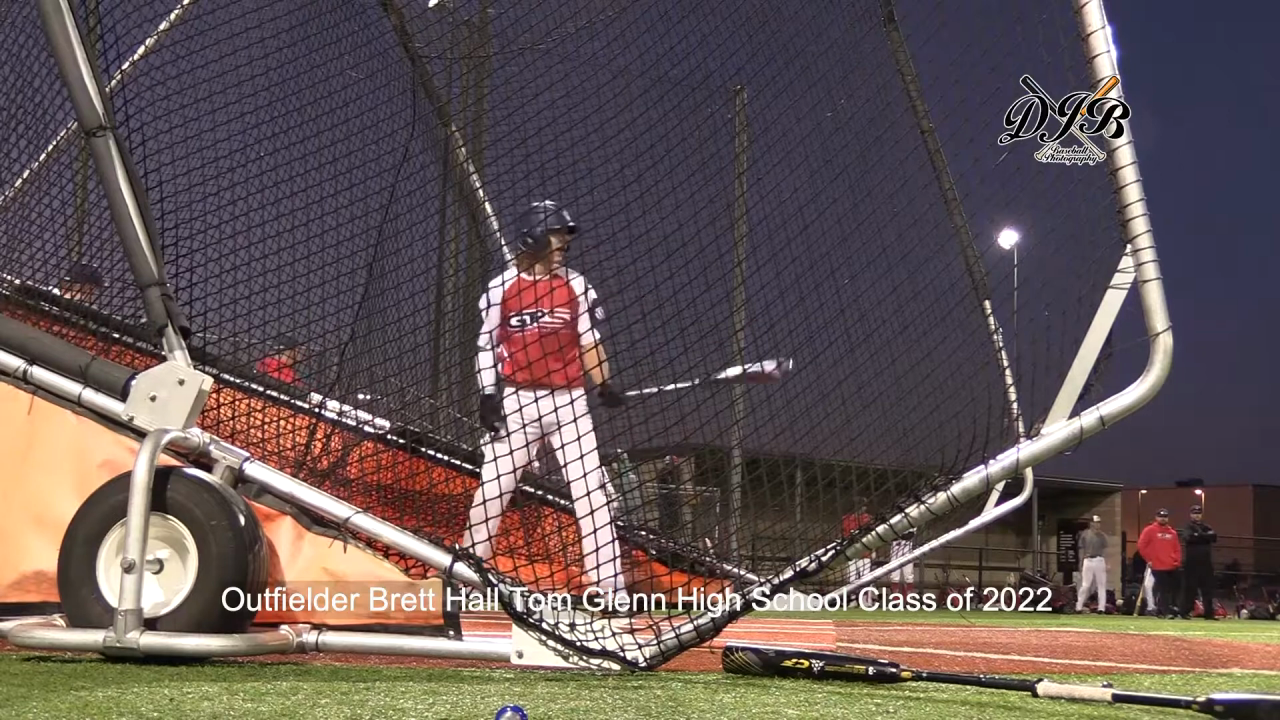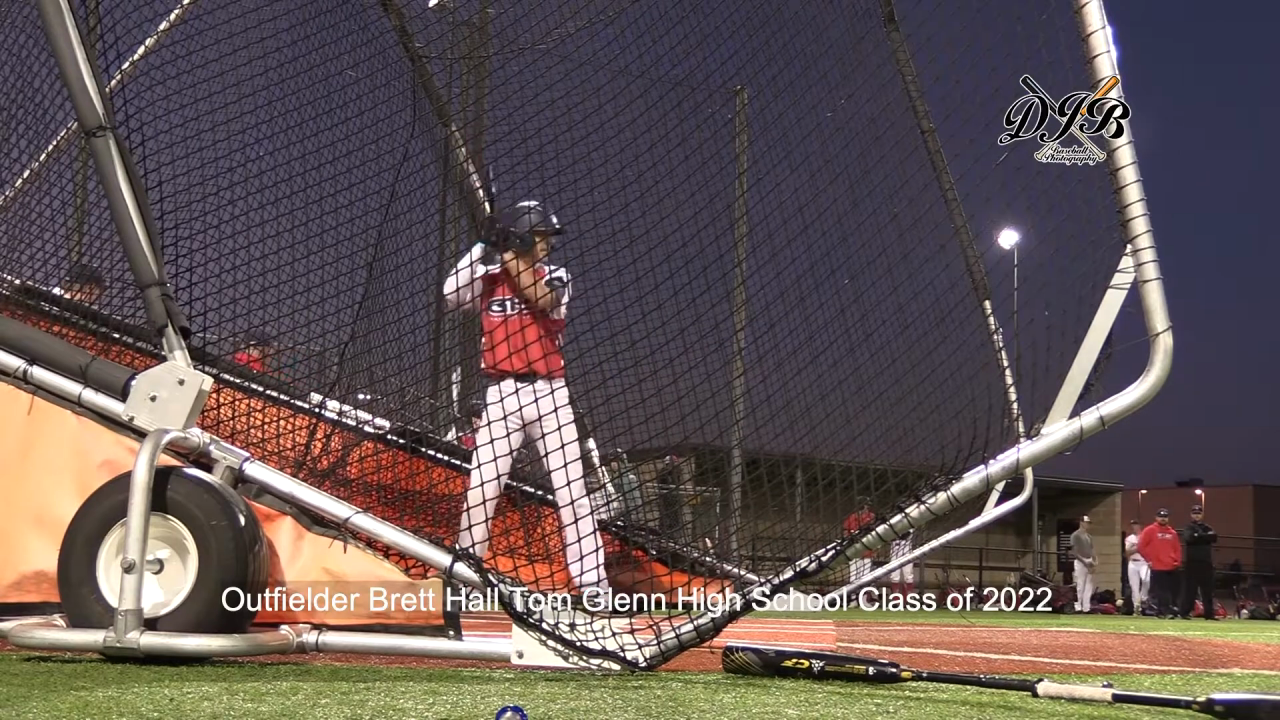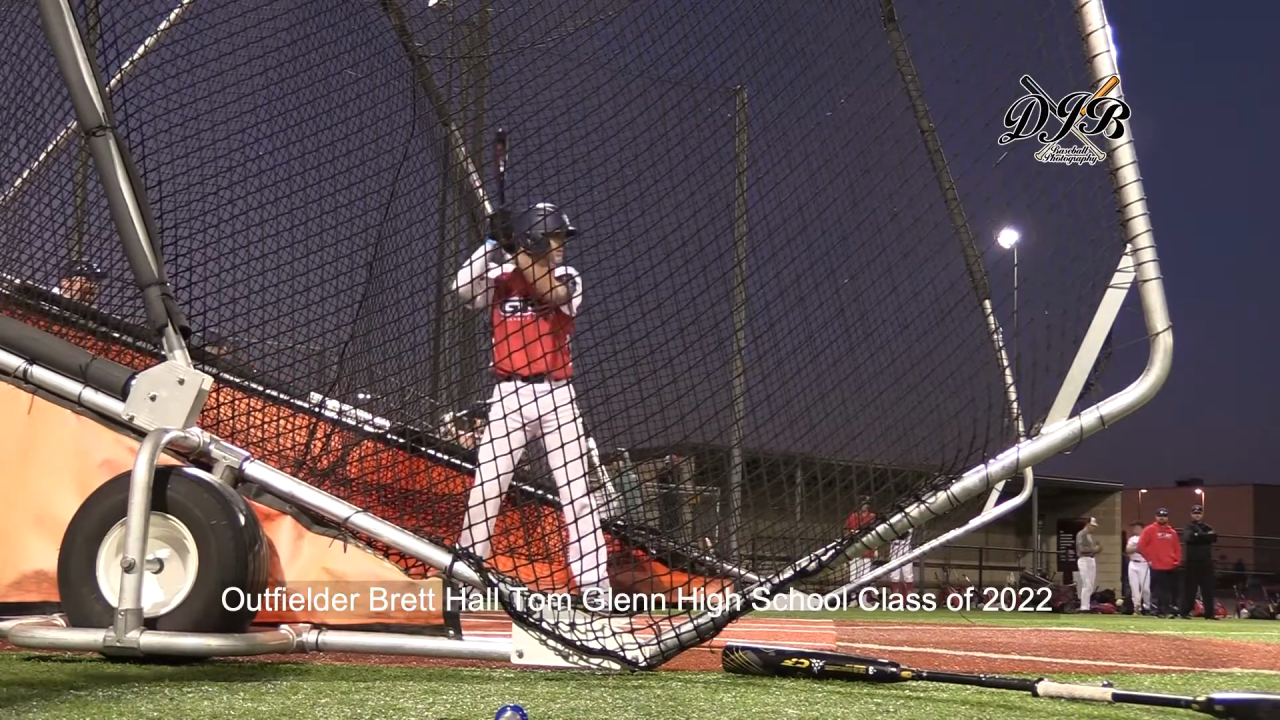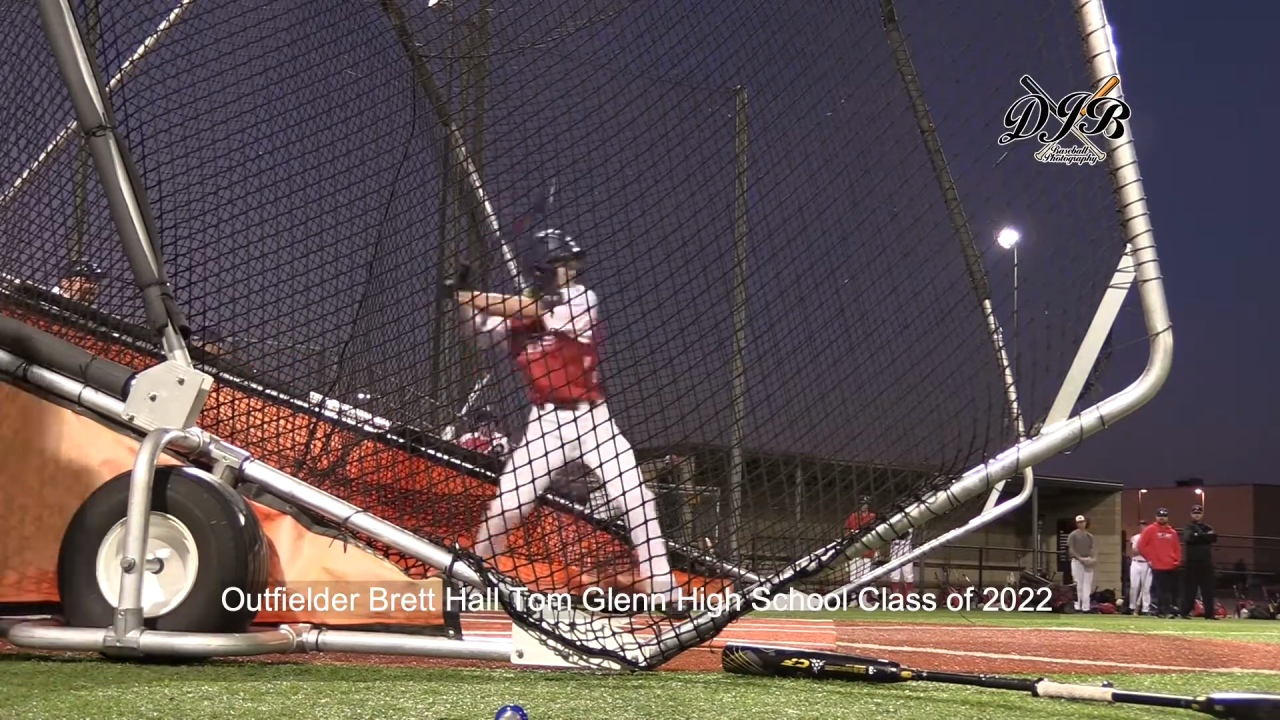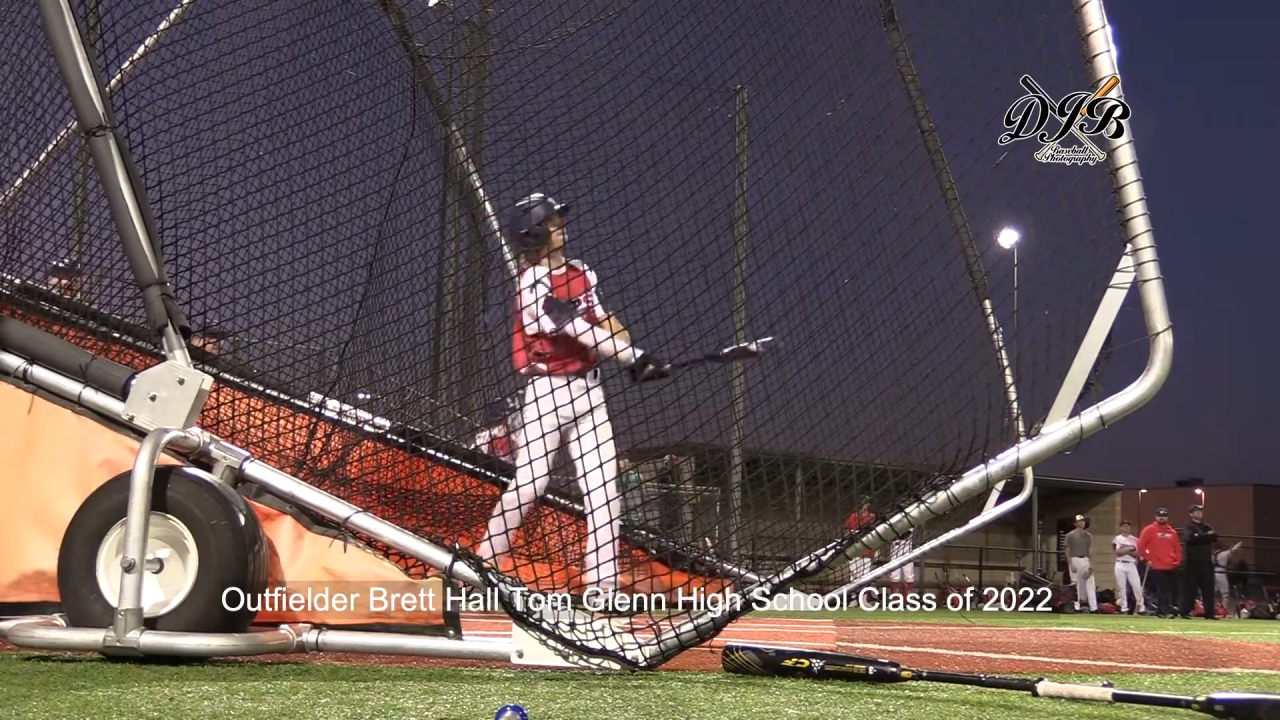
dt=1s
person 1, frame 1
left shoulder: (576, 285)
right shoulder: (502, 287)
left elbow: (589, 343)
right elbow: (486, 345)
left wrist: (605, 385)
right wrist: (488, 396)
left hip: (568, 400)
right hip: (519, 400)
left knee: (590, 490)
right knee: (492, 489)
left ankle: (610, 585)
person 1, frame 2
left shoulder: (555, 276)
right shoulder: (487, 277)
left elbow: (541, 299)
right elbow: (451, 294)
left wrist: (506, 253)
right wrist: (483, 246)
left hip: (549, 393)
right hip: (502, 394)
left knee: (571, 488)
right knee: (481, 487)
left ankle: (592, 581)
person 1, frame 3
left shoulder: (568, 278)
right shoulder: (499, 278)
left elbow: (551, 293)
right elbow: (464, 288)
left wrist: (516, 250)
right wrist: (493, 242)
left hip: (556, 395)
right hip: (510, 395)
left knee: (576, 489)
right knee: (486, 486)
left ankle: (594, 580)
person 1, frame 4
left shoulder: (581, 298)
right shoulder: (518, 308)
left elbow: (528, 309)
right elbow: (484, 335)
left wrist: (470, 297)
right wrist: (466, 297)
left hip: (590, 417)
right hip: (547, 420)
left knee: (633, 495)
right knee: (509, 503)
left ankle: (661, 586)
person 1, frame 5
left shoulder: (581, 272)
right shoulder: (532, 282)
left elbow: (602, 319)
right elbow: (575, 329)
left wrist: (634, 356)
right wrist: (632, 356)
left hip: (588, 388)
right hip: (546, 393)
left knee: (603, 489)
right knee: (527, 487)
left ankle: (602, 585)
right ankle: (483, 568)
